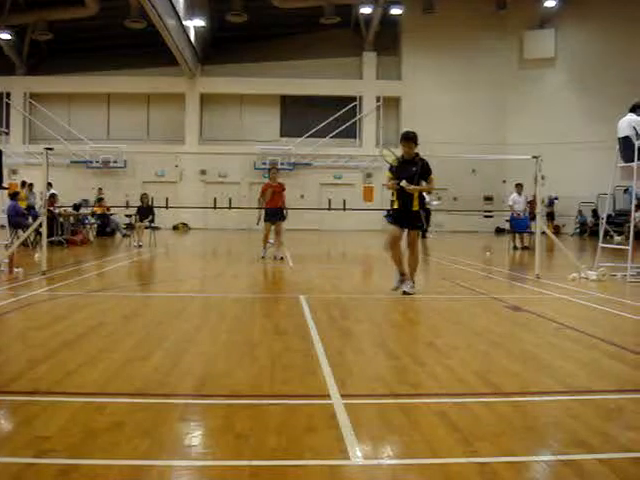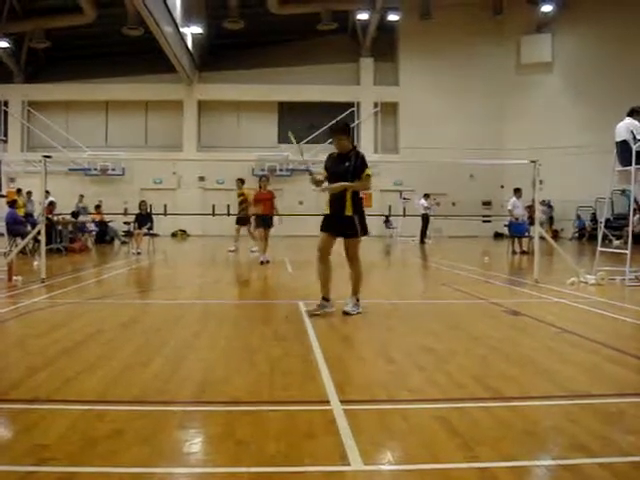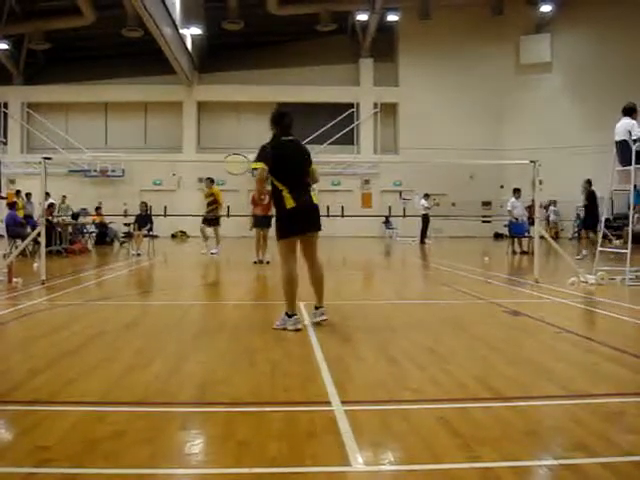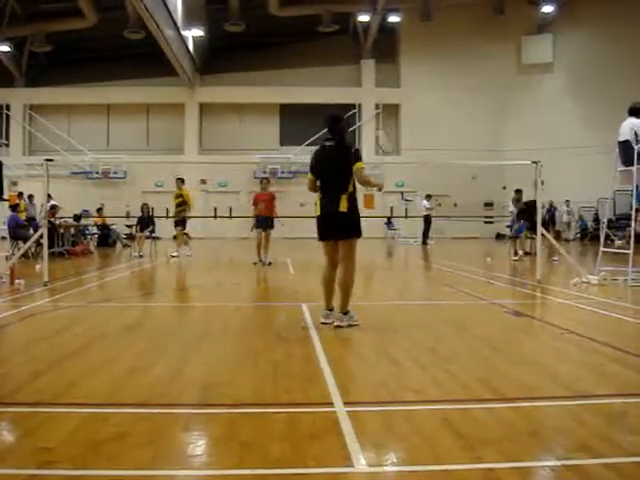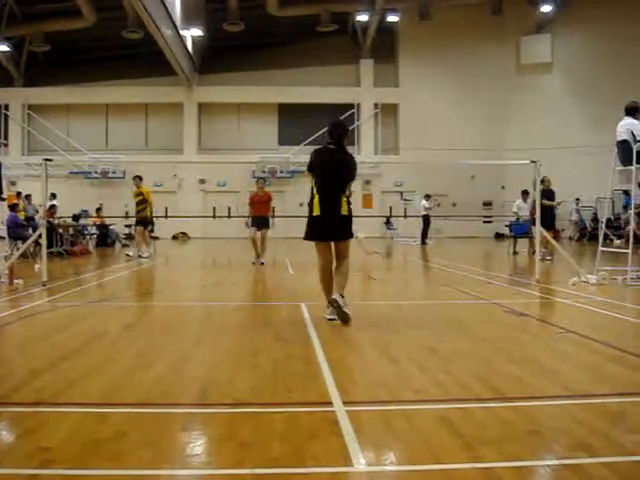
dt=1s
person 1, frame 1
left shoulder: (422, 163)
right shoulder: (395, 163)
left elbow: (430, 186)
right elbow: (389, 183)
left wrist: (417, 188)
right wrist: (391, 185)
left hip: (415, 208)
right hip: (398, 207)
left knee: (412, 245)
right knee: (392, 241)
left ankle: (410, 281)
right ankle: (401, 273)
person 1, frame 2
left shoulder: (358, 158)
right shoulder: (331, 158)
left elbow: (366, 185)
right elbow: (326, 180)
left wrist: (344, 185)
right wrist: (318, 181)
left hip: (352, 213)
right hip: (332, 211)
left knee: (352, 256)
right knee: (322, 252)
left ankle: (355, 300)
right ankle: (325, 301)
person 1, frame 3
left shoulder: (268, 149)
right shoulder: (301, 147)
left elbow: (261, 177)
right elbow: (314, 178)
left wrist: (260, 191)
left hip: (287, 208)
right hip: (309, 205)
left knee: (288, 262)
right knee: (312, 259)
left ankle: (291, 316)
right ankle: (319, 308)
person 1, frame 4
left shoulder: (319, 153)
right shoulder: (350, 151)
left elbow: (312, 186)
right elbow: (361, 178)
right wrist: (377, 184)
left hip: (324, 211)
right hip: (345, 209)
left knee: (331, 262)
right knee: (347, 263)
left ankle: (327, 311)
right ankle: (343, 314)
person 1, frame 5
left shoulder: (317, 154)
right shoulder: (349, 160)
left hip: (319, 211)
right hip: (341, 211)
left knee: (325, 261)
right knee: (342, 259)
left ankle: (331, 305)
right ankle: (338, 296)
